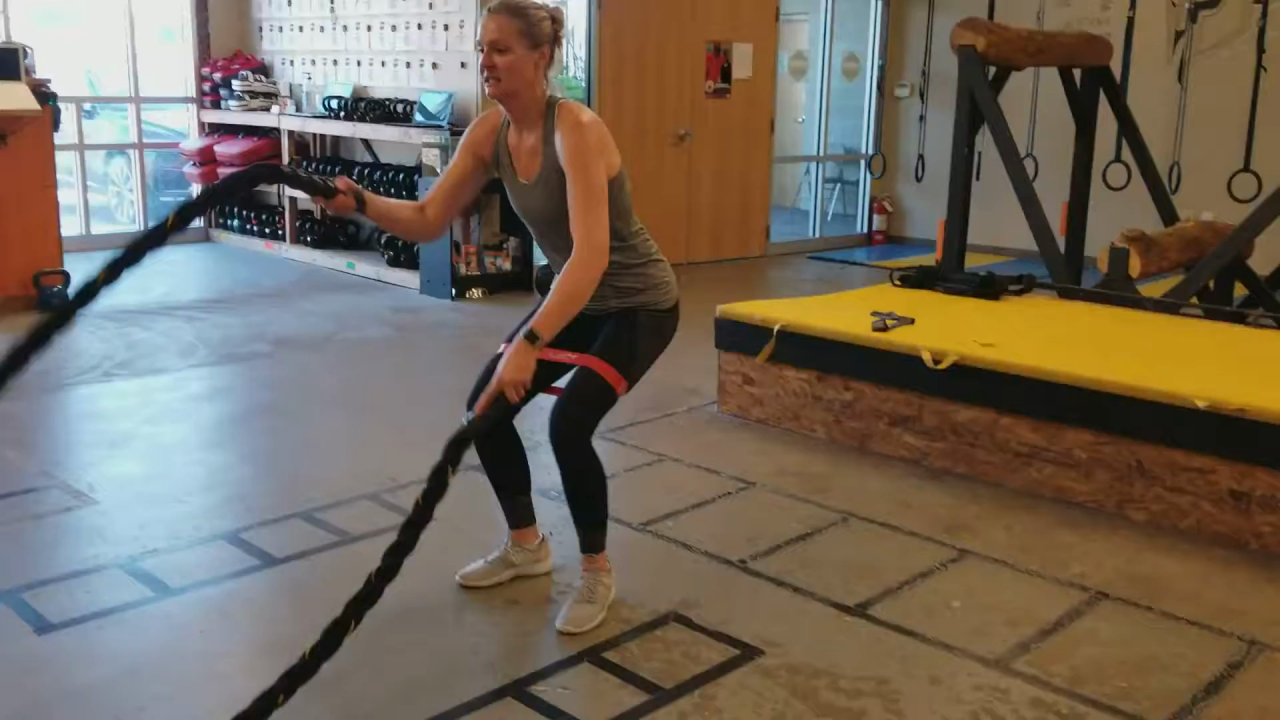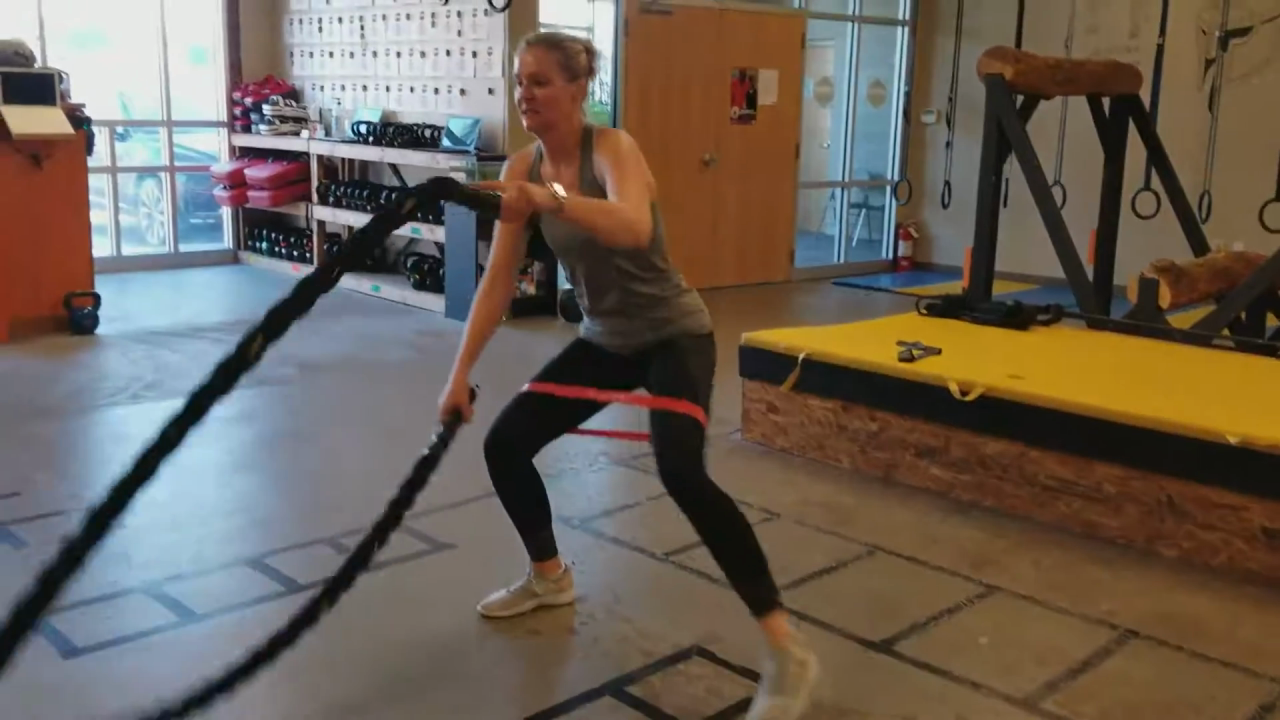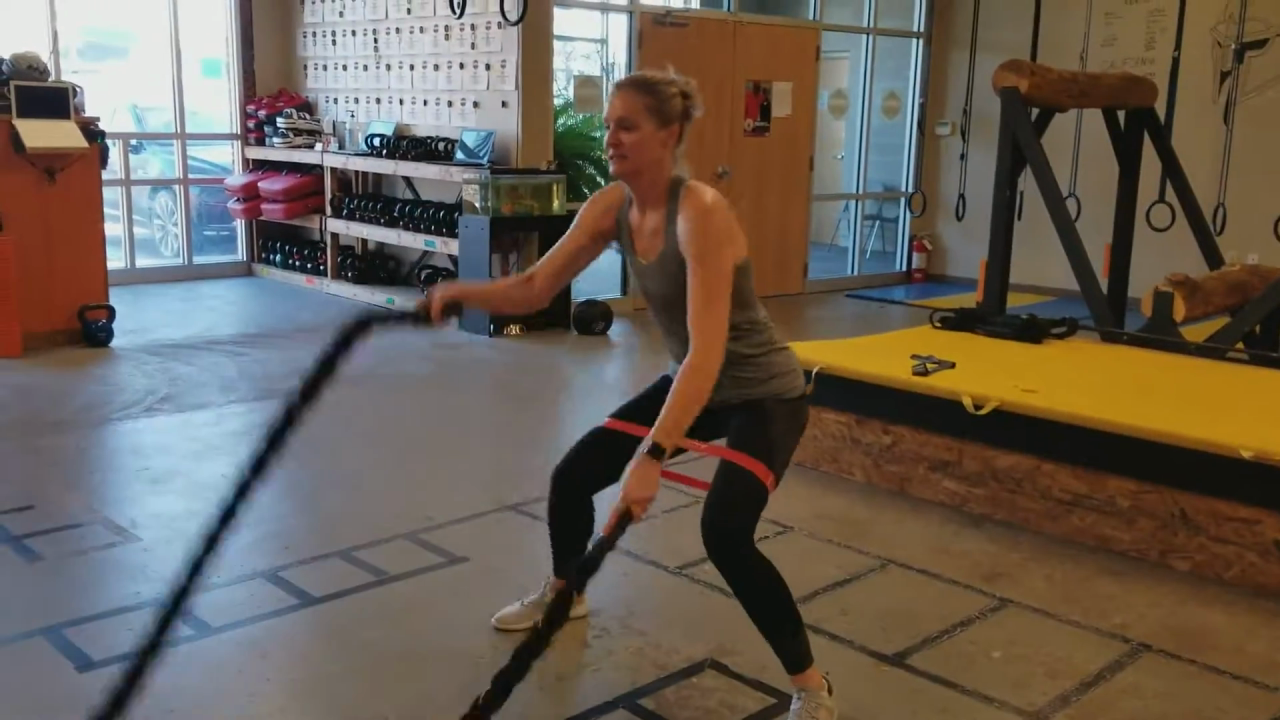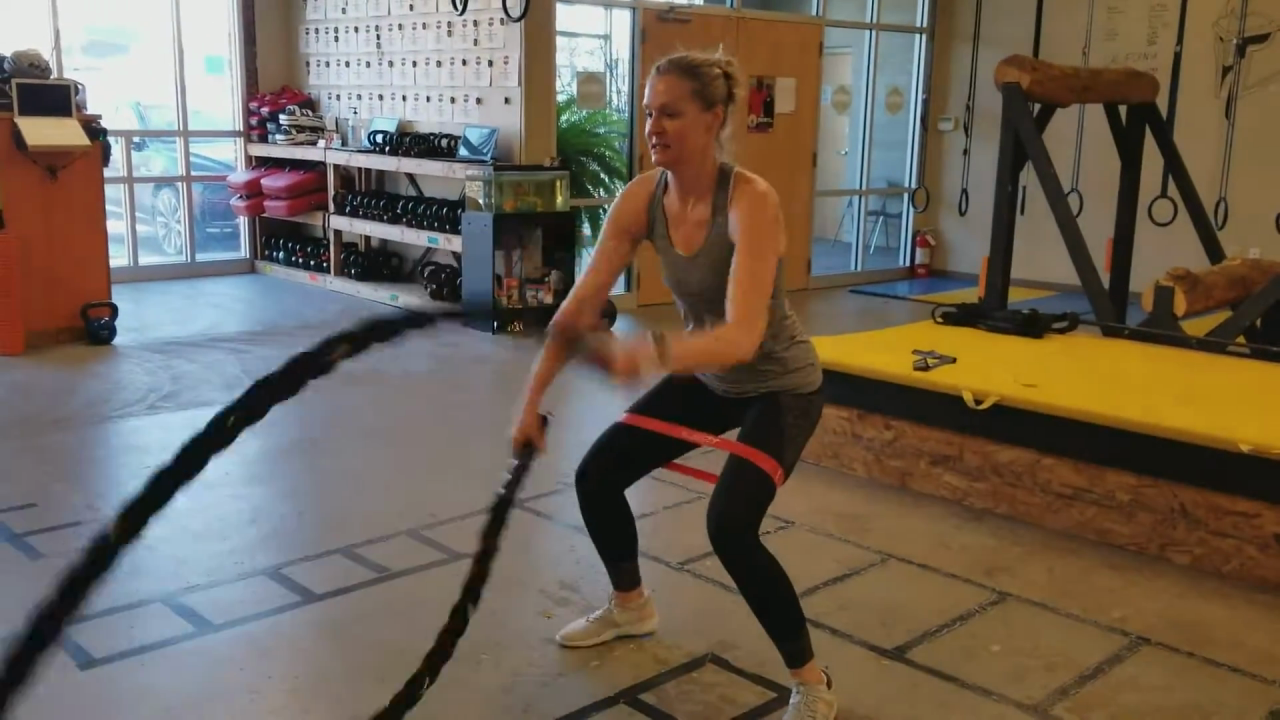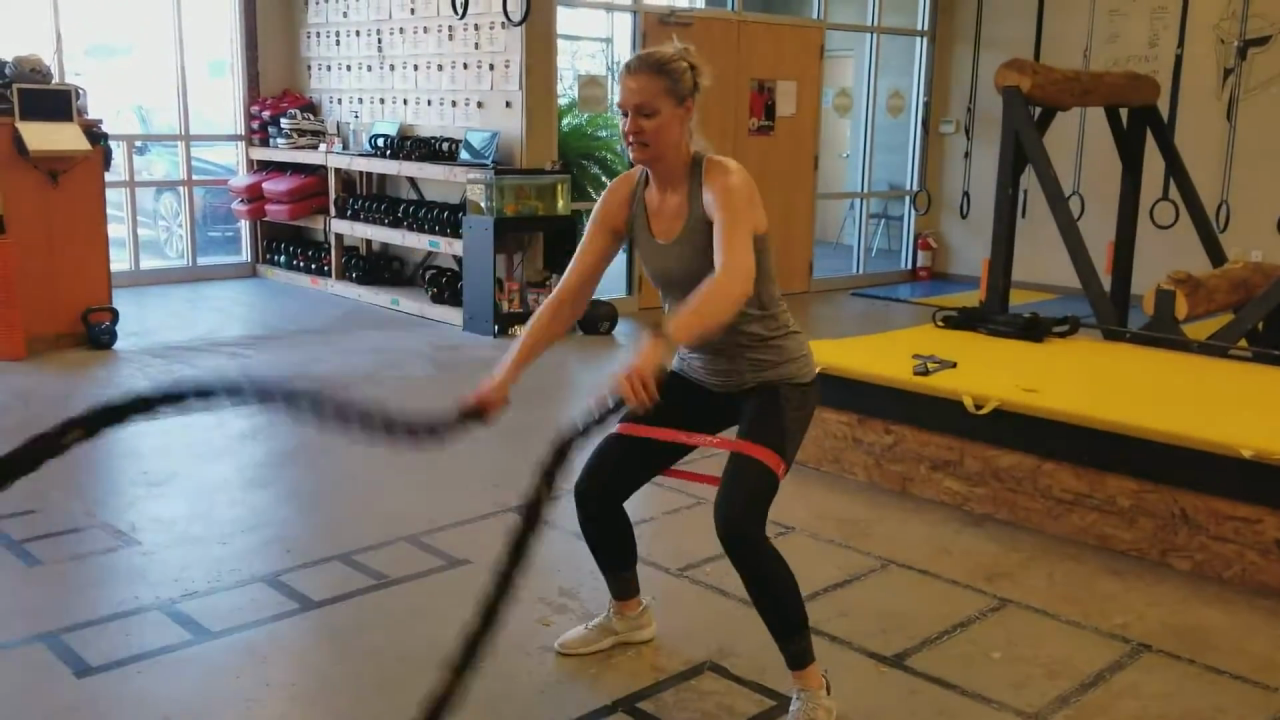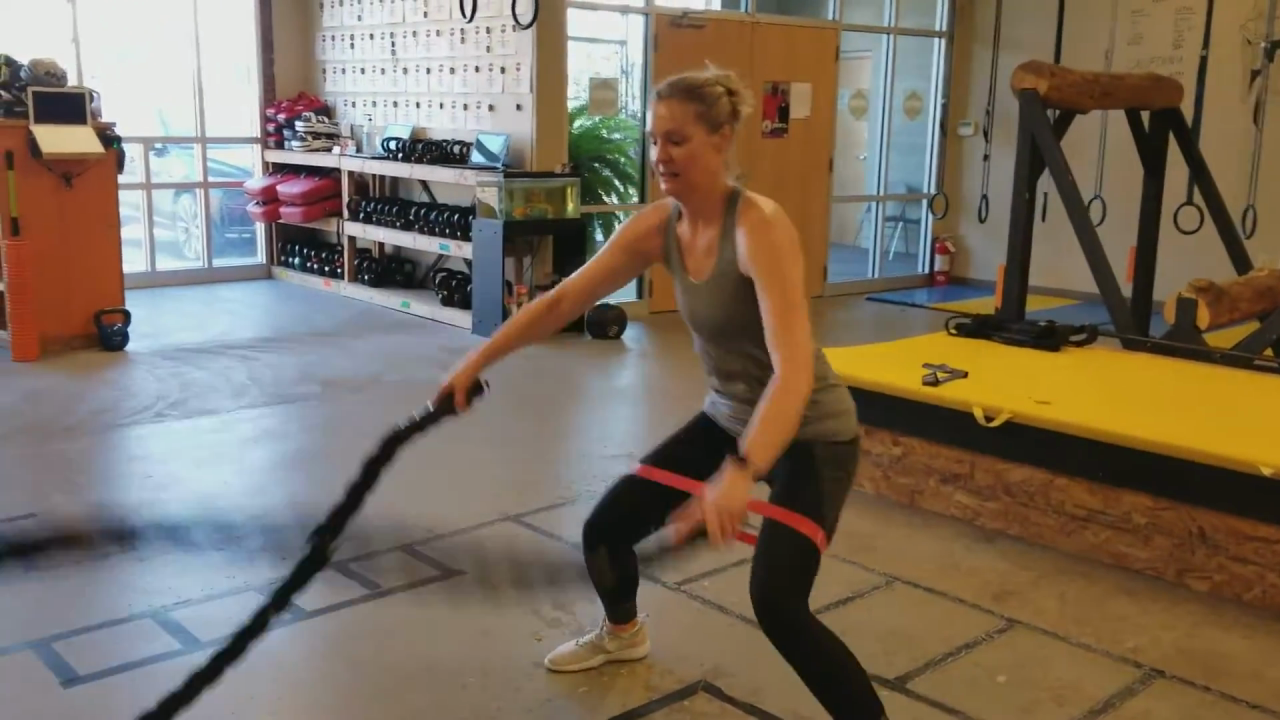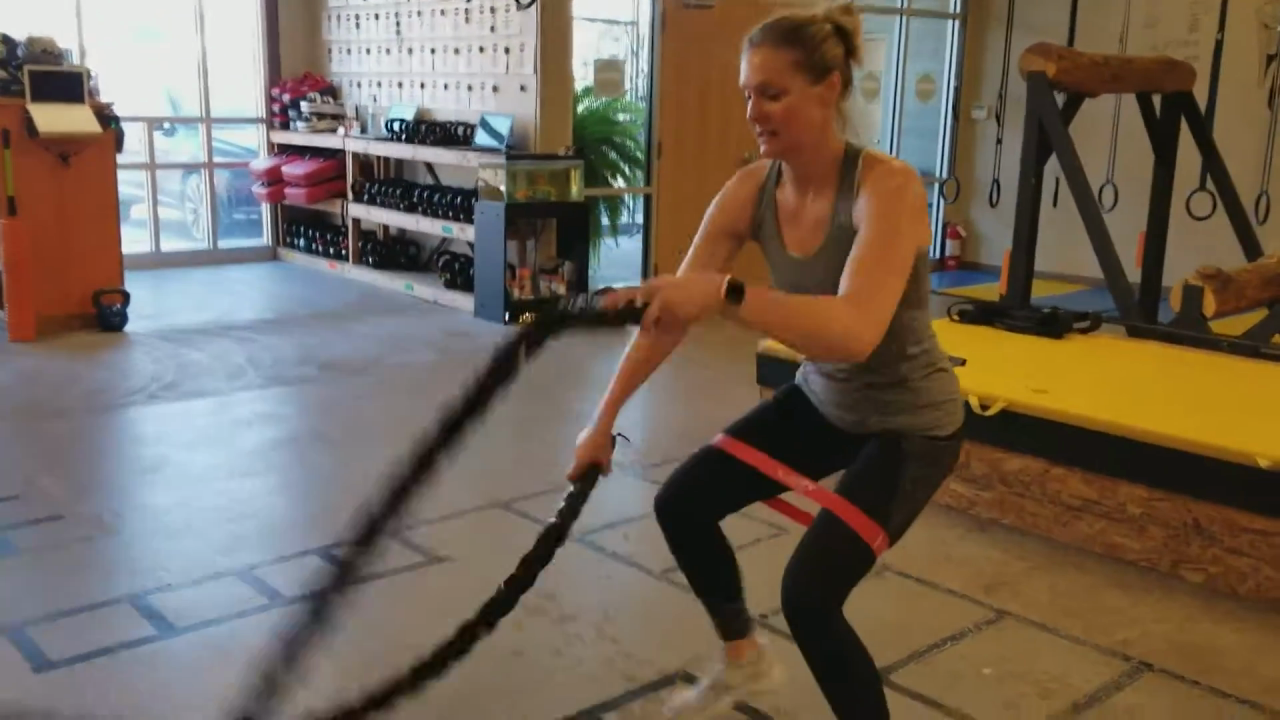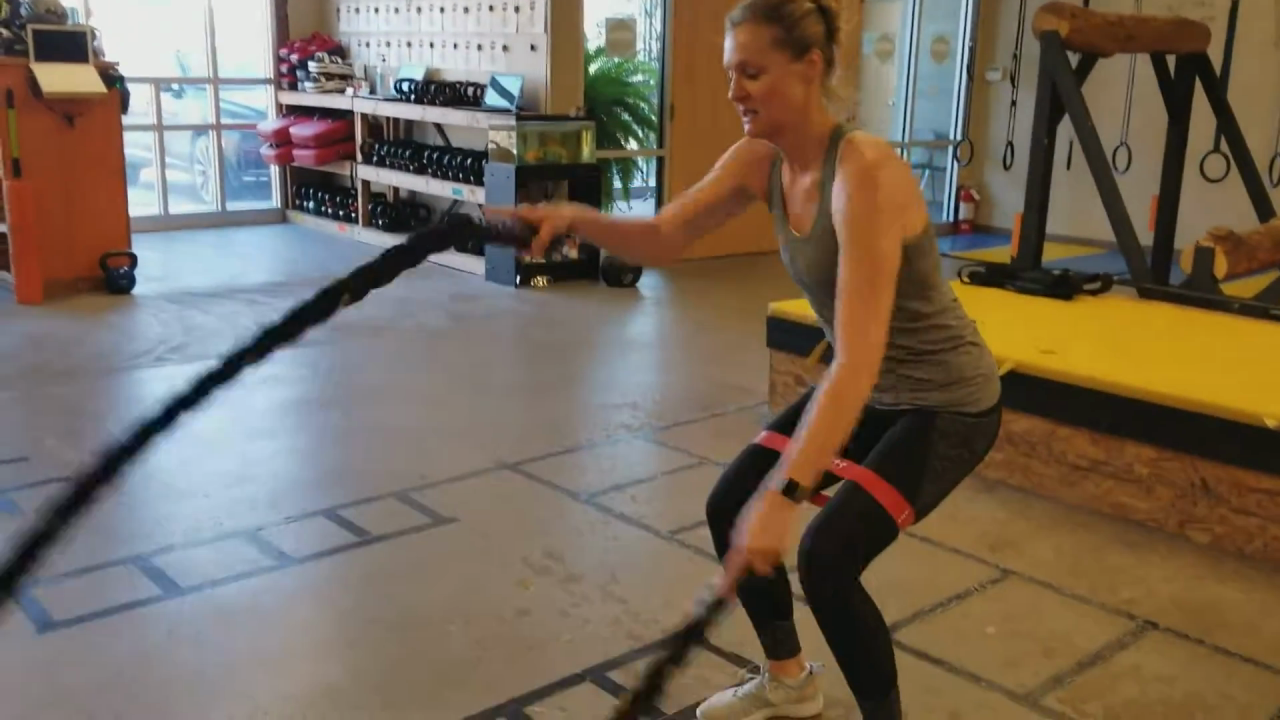
dt=0.4s
person 1, frame 1
left shoulder: (578, 129)
right shoulder: (488, 133)
left elbow: (591, 253)
right elbow: (425, 220)
left wrist: (529, 344)
right wrist: (362, 201)
left hip: (637, 299)
right hip: (573, 295)
left knee: (569, 423)
right knee: (486, 408)
left ankle: (596, 574)
right ankle: (526, 545)
person 1, frame 2
left shoulder: (612, 149)
right shoulder: (519, 171)
left elbow: (632, 228)
right elbow: (497, 279)
left wrist: (551, 199)
right wrist: (462, 370)
left hip: (671, 336)
right hip: (603, 340)
left knee: (680, 472)
right knee: (504, 445)
left ankle: (786, 650)
right ankle: (549, 578)
person 1, frame 3
left shoulder: (703, 212)
right shoulder: (610, 207)
left elbow: (706, 352)
right elbow: (534, 289)
left wrist: (649, 460)
right wrist: (459, 294)
left hip: (764, 393)
right hip: (689, 384)
left knee: (725, 533)
right knee: (572, 474)
right ankle: (561, 593)
person 1, frame 4
left shoulder: (751, 201)
right shoulder: (642, 197)
left elbow: (743, 337)
right elbow: (583, 301)
left wrist: (656, 351)
right wrist: (531, 399)
left hip: (782, 386)
right hip: (707, 379)
left knee: (728, 526)
right knee: (597, 473)
right ankle: (629, 605)
person 1, frame 5
left shoulder: (724, 180)
right shoulder: (624, 192)
left elbow: (735, 284)
right elbow: (568, 296)
left wrist: (654, 350)
right wrist: (506, 375)
left hip: (772, 374)
right hip: (696, 373)
left knee: (738, 524)
right knee: (596, 488)
right ankle: (629, 612)
person 1, frame 6
left shoulder: (759, 227)
right shoulder: (660, 225)
left elbow: (793, 369)
right elbow: (563, 301)
left wrist: (739, 474)
right wrist: (475, 361)
left hip: (812, 435)
right hip: (729, 419)
left knee: (776, 605)
right knee: (607, 527)
right ankle: (623, 633)
person 1, frame 7
left shoulder: (889, 187)
right shoulder: (750, 192)
left elbow: (854, 332)
right elbow: (668, 311)
left wrist: (726, 296)
right wrist: (604, 418)
left hip: (910, 424)
right hip: (821, 398)
left knee: (809, 591)
right knee: (682, 504)
right ankle: (740, 657)
person 1, frame 8
left shoulder: (866, 173)
right shoulder: (757, 159)
left elbow: (859, 360)
right elbow: (660, 241)
left wrist: (779, 497)
right wrist: (581, 219)
left hip: (945, 399)
right hip: (859, 384)
left knee: (825, 558)
right knee: (727, 509)
